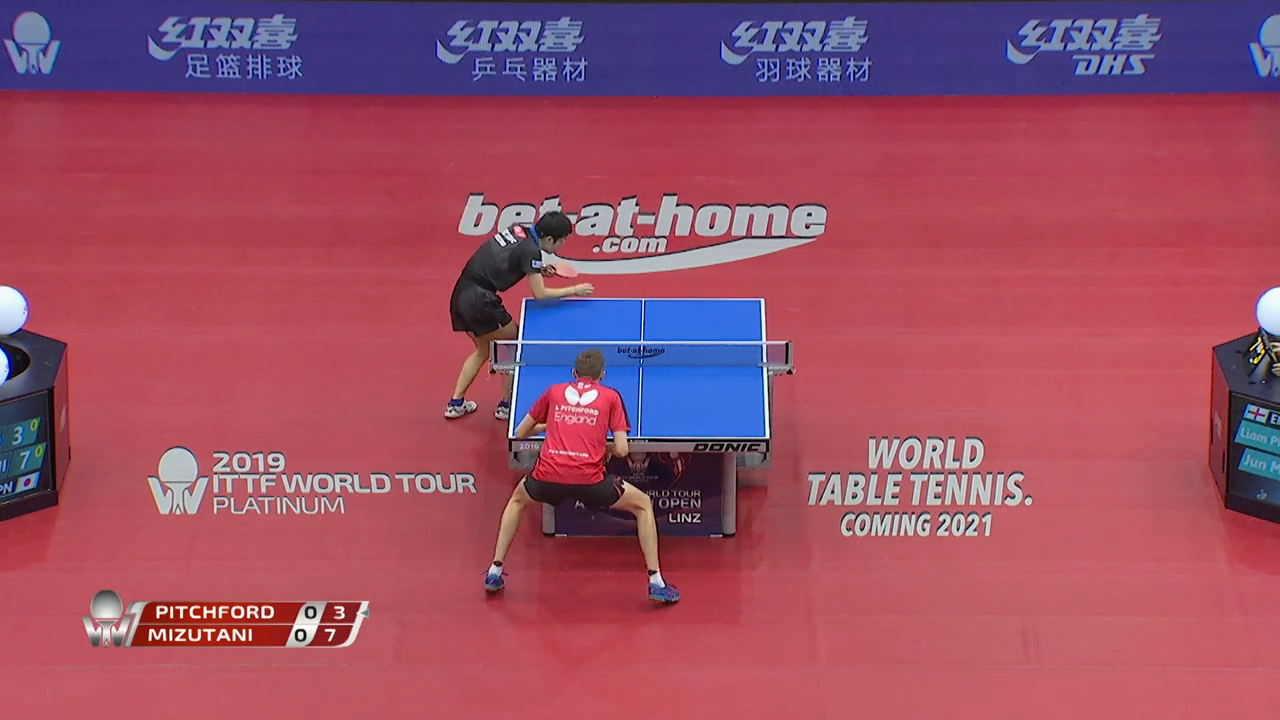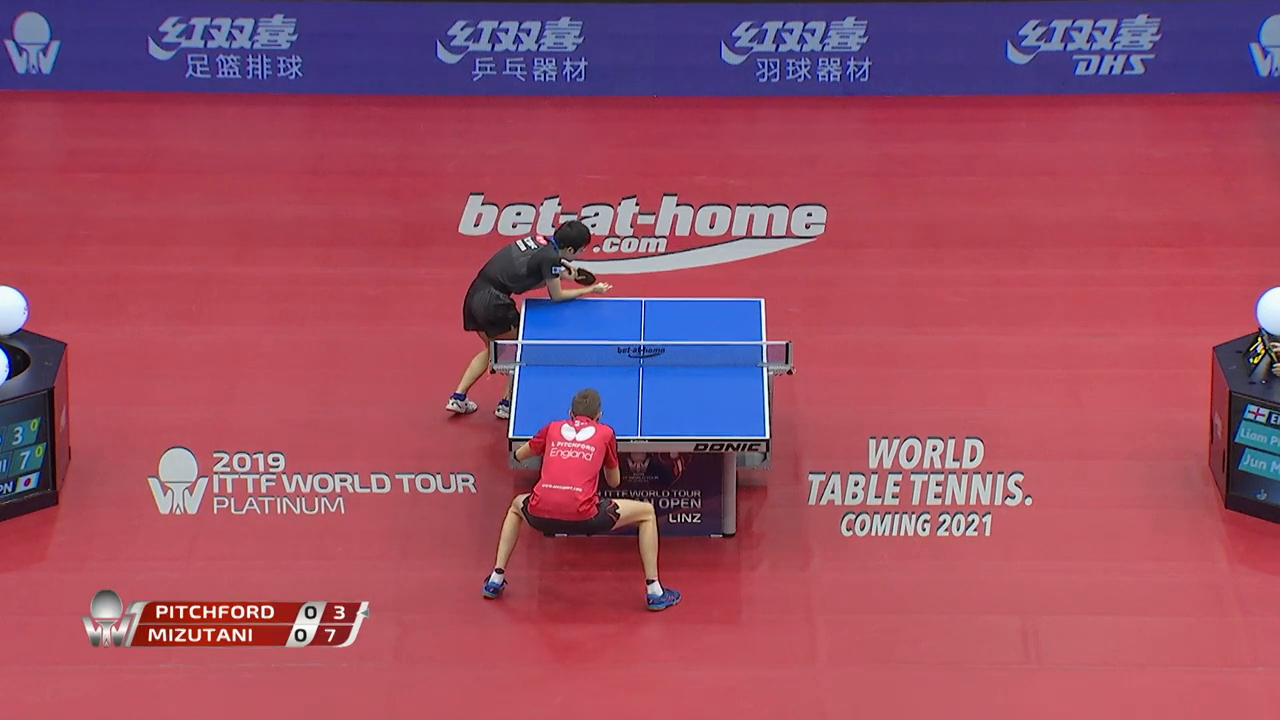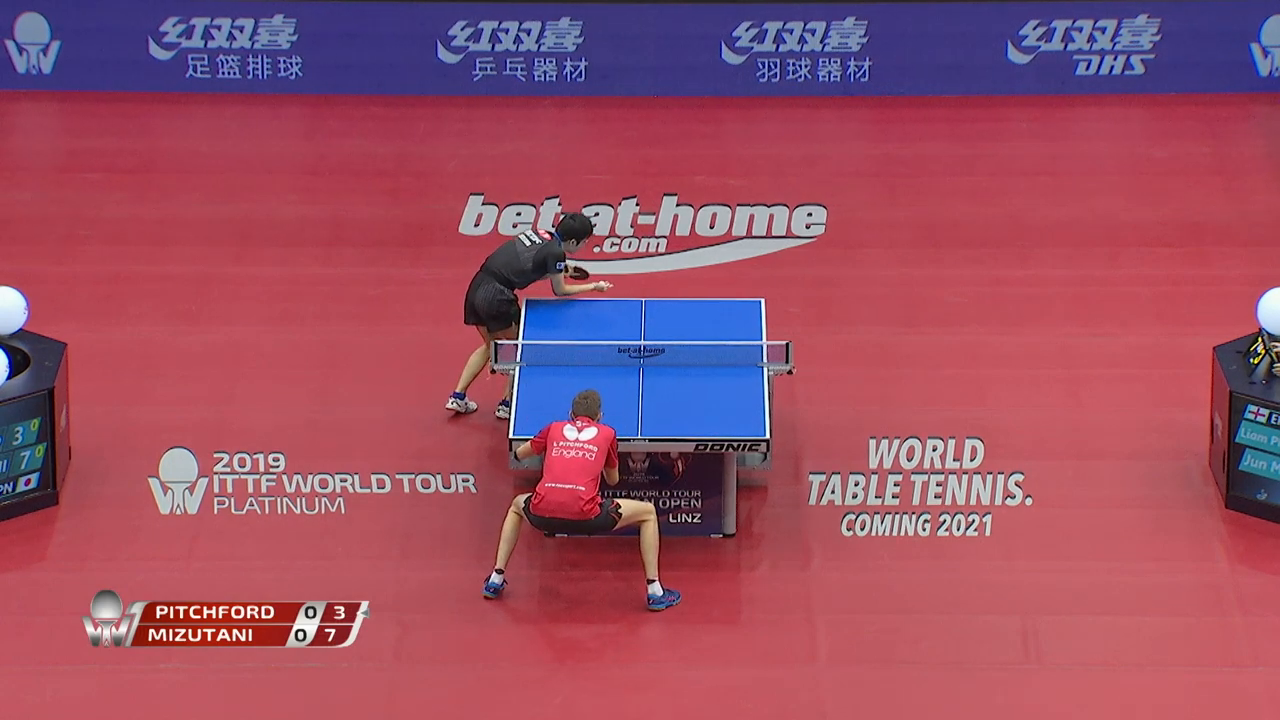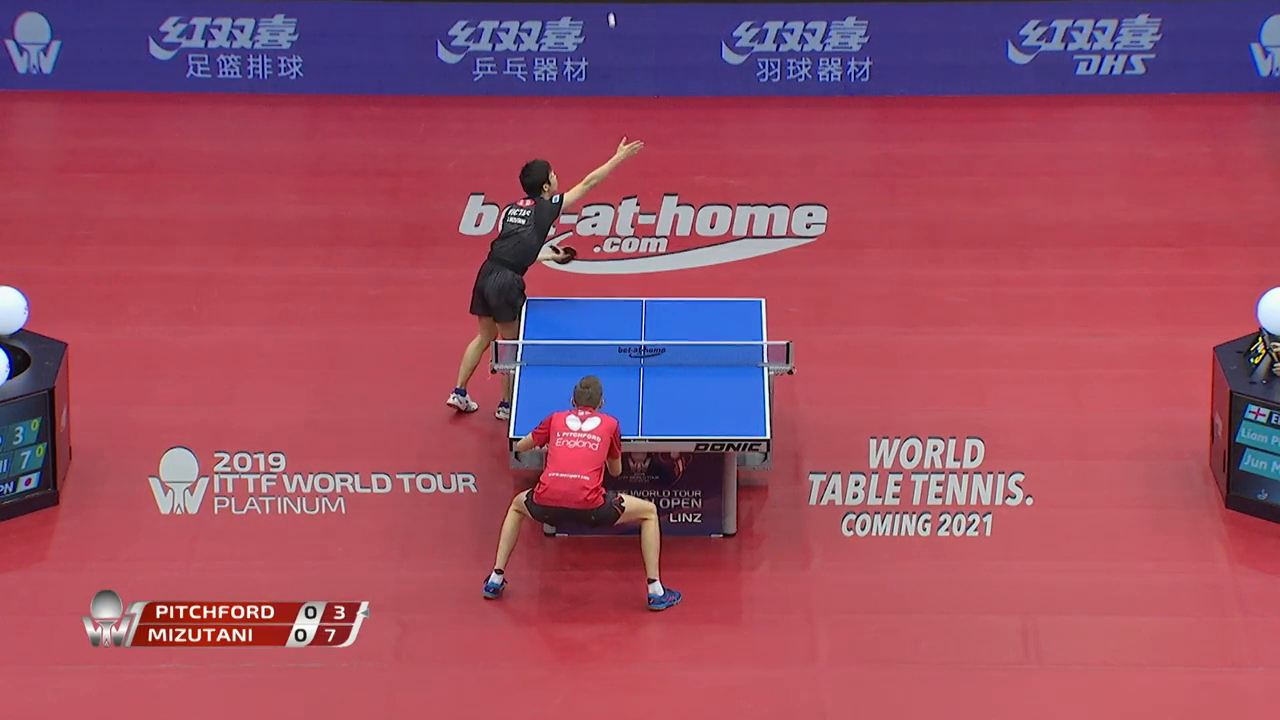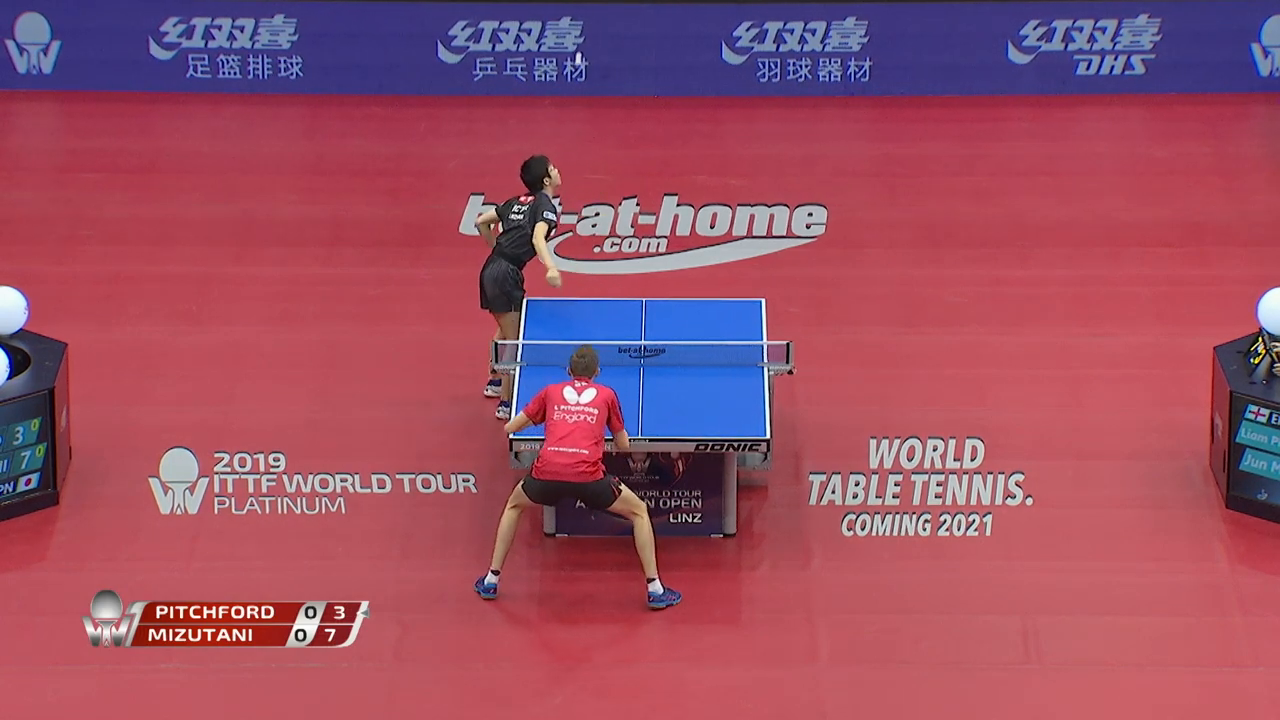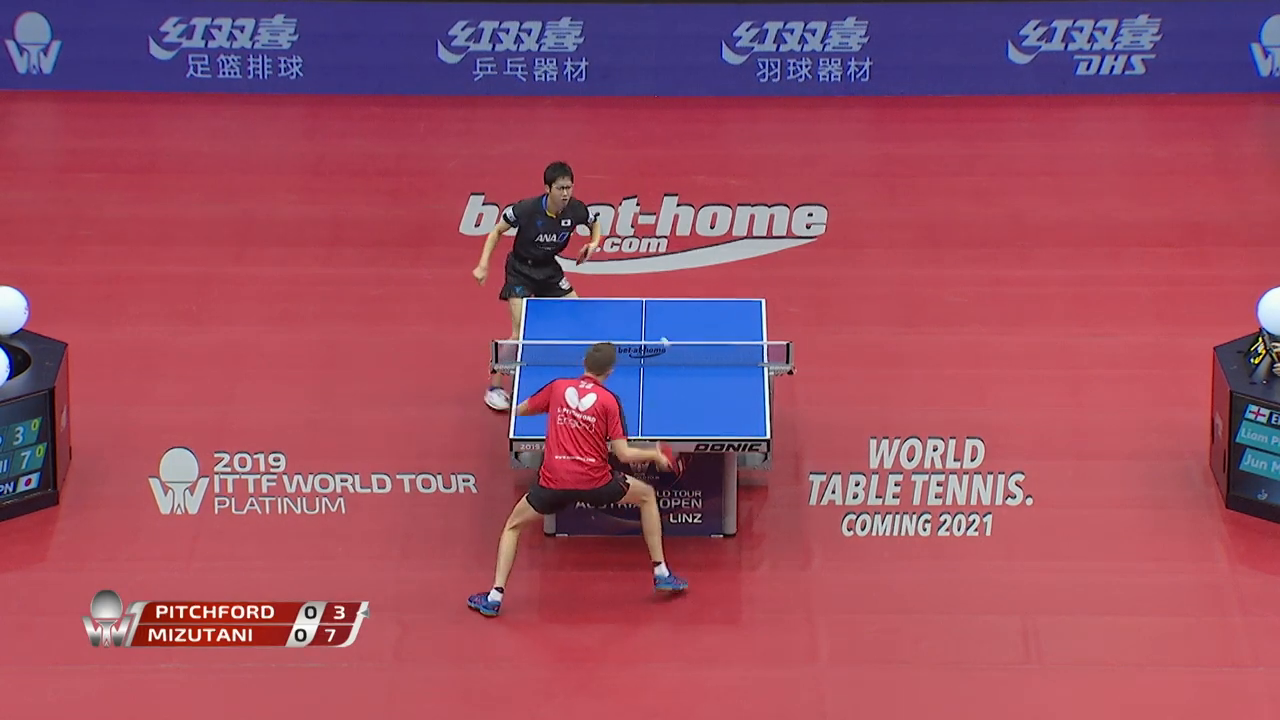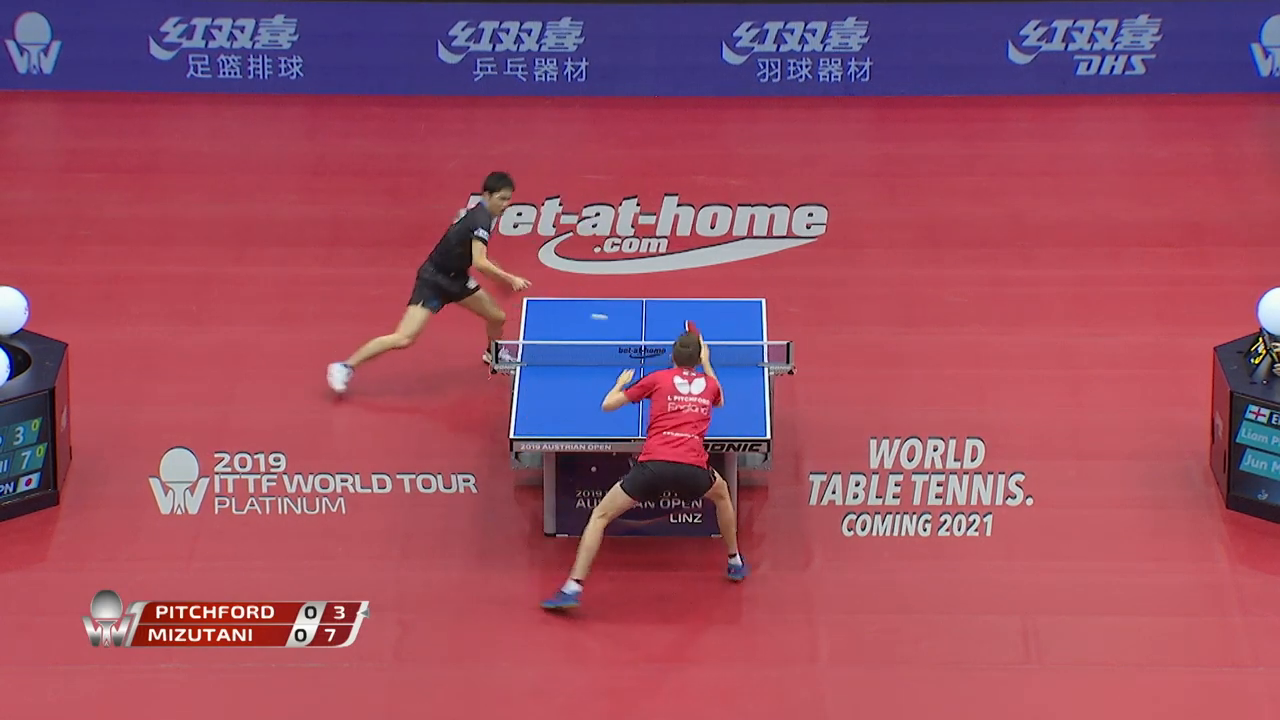
dt=0.7s
person 1, frame 1
left shoulder: (554, 391)
right shoulder: (610, 396)
left elbow: (520, 433)
right elbow: (622, 450)
left hip: (547, 477)
right hip: (588, 479)
left knee: (517, 498)
right knee: (643, 505)
left ankle: (495, 571)
right ankle: (656, 582)
person 1, frame 2
left shoulder: (553, 428)
right shoulder: (606, 433)
left elbow: (519, 455)
right elbow: (614, 482)
left hip: (541, 512)
right hip: (582, 515)
left knee: (517, 505)
right knee: (647, 513)
left ankle: (496, 579)
right ankle: (654, 592)
person 1, frame 3
left shoulder: (554, 428)
right shoulder: (607, 433)
left elbow: (519, 454)
right elbow: (613, 480)
left hip: (543, 513)
right hip: (584, 515)
left knee: (517, 505)
right knee: (648, 513)
left ankle: (496, 579)
right ankle: (655, 592)
person 1, frame 4
left shoulder: (556, 418)
right shoulder: (610, 423)
left elbow: (520, 447)
right elbow: (616, 471)
left hip: (547, 503)
right hip: (588, 505)
left knee: (517, 505)
right knee: (649, 512)
left ankle: (495, 579)
right ankle: (655, 591)
person 1, frame 5
left shoulder: (551, 391)
right shoulder: (607, 395)
left elbow: (509, 428)
right elbow: (624, 446)
left wrist: (533, 419)
right wrist: (617, 435)
left hip: (547, 473)
right hip: (588, 476)
left knee: (513, 506)
right knee: (639, 512)
left ankle: (491, 580)
right ankle: (655, 590)
person 1, frame 6
left shoulder: (557, 386)
right shoulder: (609, 401)
left elbow: (521, 410)
right elbow: (623, 454)
right wrist: (655, 456)
left hip: (554, 482)
right hip: (595, 482)
left knee: (513, 526)
right knee: (647, 495)
left ankle: (494, 596)
right ankle: (662, 574)
person 1, frame 7
left shoulder: (657, 379)
right shoulder: (710, 384)
left elbow: (609, 405)
left wrist: (622, 380)
right wrist: (705, 361)
left hip: (653, 465)
right hip: (692, 468)
left knee: (600, 516)
right knee: (722, 496)
left ankle: (573, 588)
right ankle: (735, 563)
person 2, frame 1
left shoulder: (518, 230)
right shoulder: (531, 250)
right elbow: (540, 294)
left wrist: (539, 270)
right wrist: (574, 290)
left hip: (462, 294)
right hip: (479, 300)
left knee: (484, 350)
left ankle: (456, 403)
right ankle: (506, 405)
person 2, frame 2
left shoulder: (538, 241)
right shoulder: (550, 257)
right elbow: (557, 296)
left wrist: (558, 275)
right wrist: (592, 289)
left hip: (475, 295)
right hip: (493, 302)
left knee: (493, 349)
left ankle: (458, 398)
right ankle: (507, 404)
person 2, frame 3
left shoulder: (534, 233)
right shoulder: (555, 253)
right elbow: (560, 290)
right wrist: (593, 287)
left hip: (477, 286)
right hip: (496, 296)
left knee: (490, 345)
left ankle: (458, 396)
right ankle: (507, 404)
person 2, frame 4
left shoulder: (512, 209)
right shoulder: (546, 208)
right elbow: (587, 184)
left wrist: (547, 255)
right wrist: (619, 157)
left hip: (487, 273)
right hip: (506, 282)
left knee: (485, 336)
right knee: (513, 344)
left ankle: (459, 393)
right ankle: (507, 405)
person 2, frame 5
left shoulder: (517, 202)
right shoulder: (547, 207)
left elbow: (481, 222)
right elbow: (538, 237)
right wrist: (550, 267)
left hip: (491, 269)
right hip: (505, 274)
left knee: (506, 331)
right knee: (516, 340)
left ankle: (495, 382)
right ankle: (506, 404)
person 2, frame 6
left shoulder: (576, 209)
right shoulder: (526, 208)
left elbow: (596, 223)
right elbow: (496, 231)
left wrist: (593, 244)
right wrist: (483, 264)
left hip: (549, 269)
right hip: (521, 271)
right knee: (521, 332)
right ankle: (495, 388)
person 2, frame 7
left shoulder: (479, 213)
right shoulder: (482, 220)
right elbow: (479, 263)
right wrist: (510, 279)
left hip: (457, 278)
right hip: (435, 279)
left knee: (497, 317)
right knee: (404, 339)
left ankle: (493, 353)
right ankle: (345, 367)
